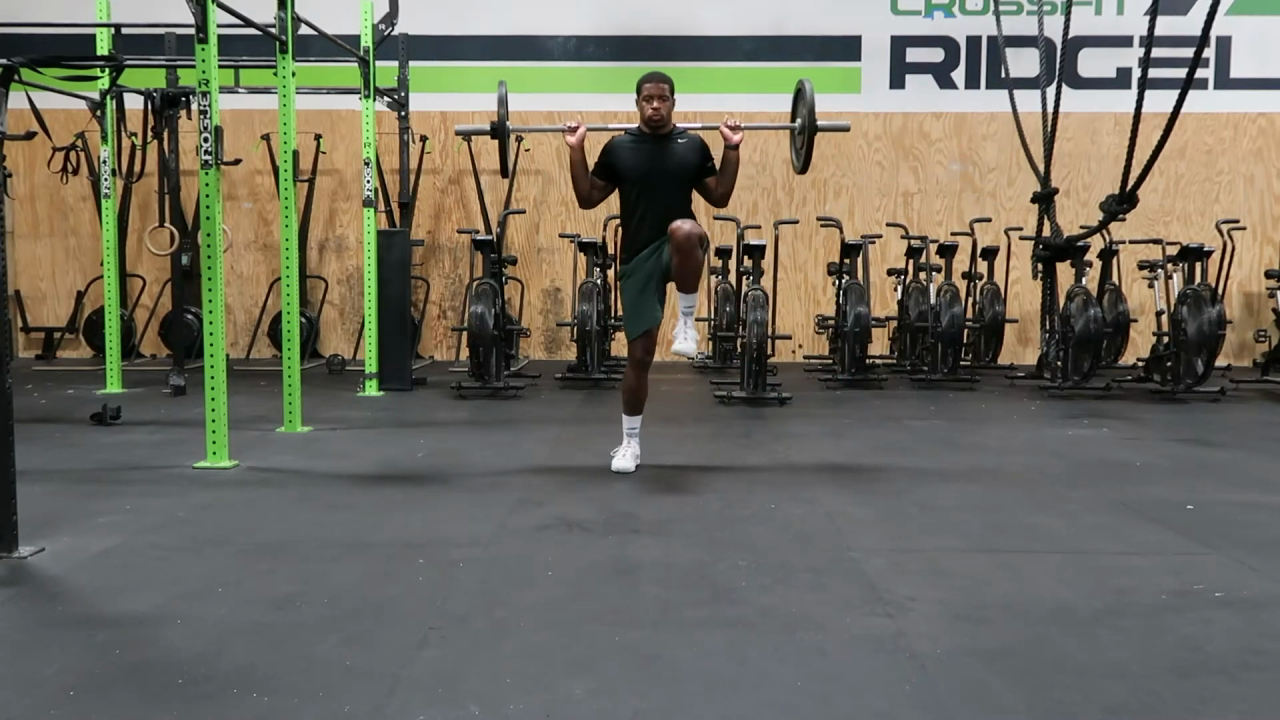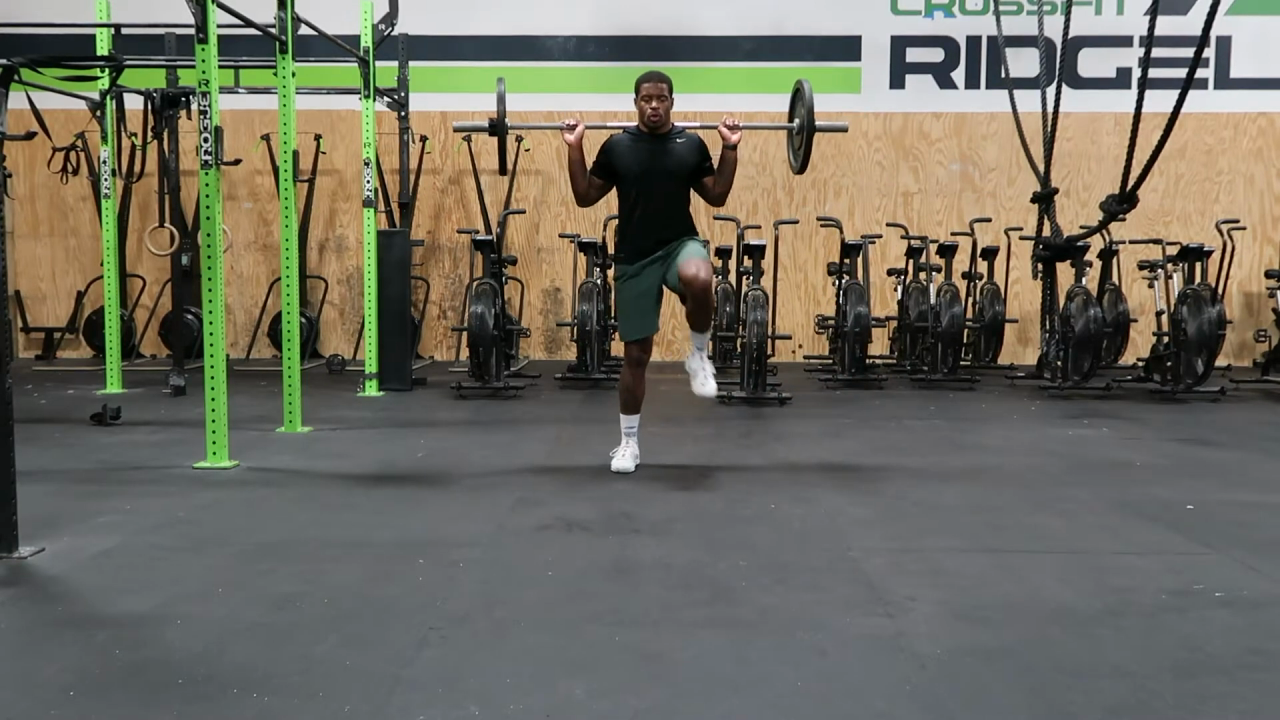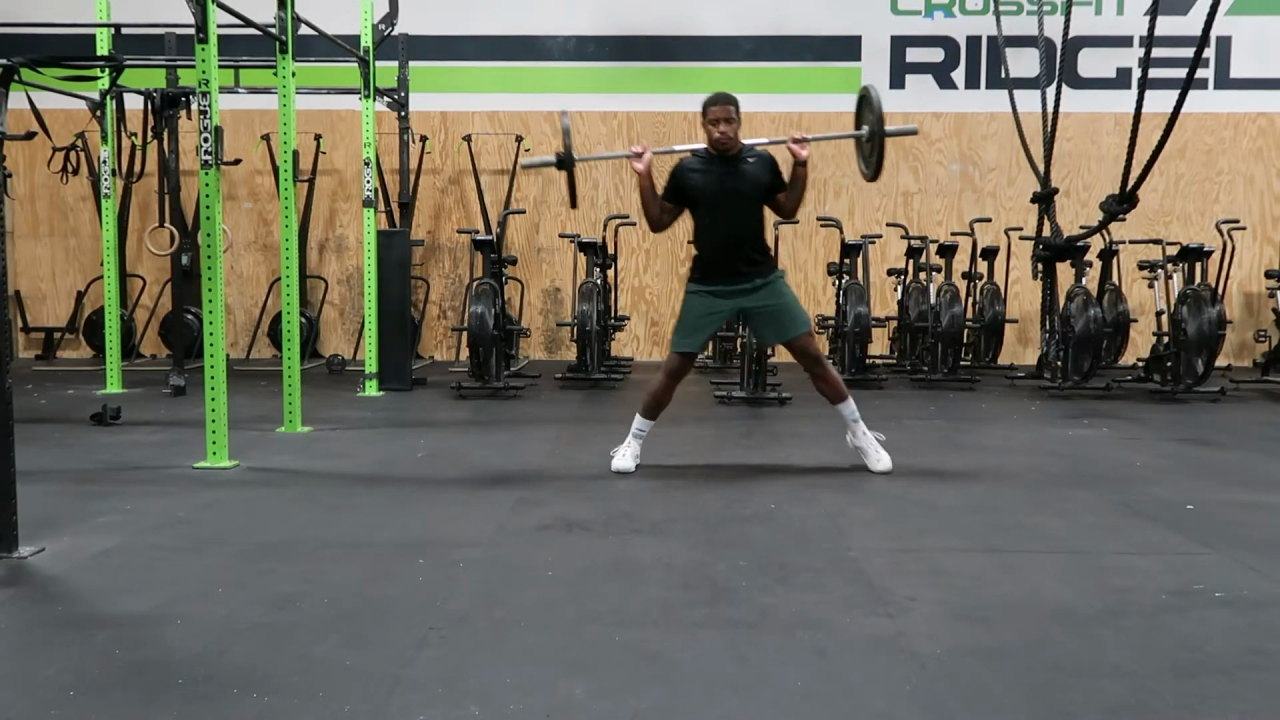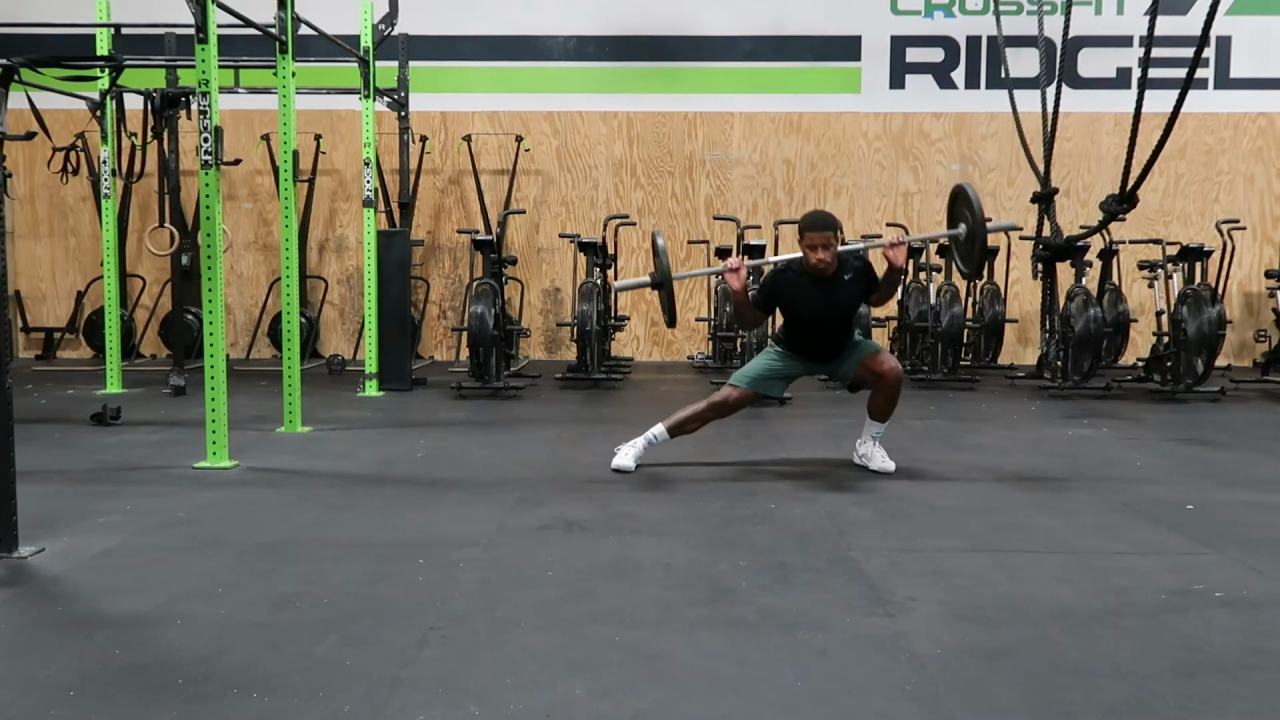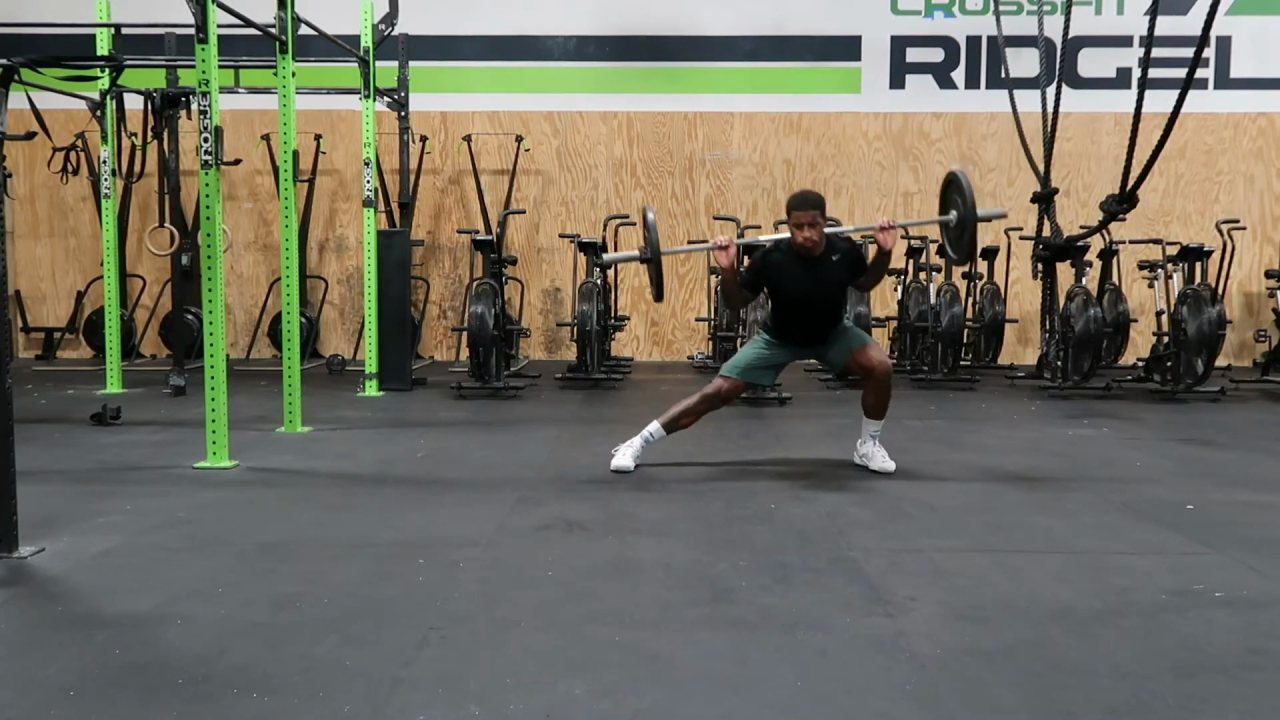
dt=0.5s
person 1, frame 1
left shoulder: (692, 145)
right shoulder: (618, 147)
left elbow: (719, 198)
right elbow: (587, 199)
left wrist: (731, 148)
right wrist: (576, 150)
left hip: (680, 249)
right hip: (637, 258)
left knee: (684, 231)
right knee: (640, 353)
left ankle: (686, 322)
right ankle: (630, 442)
person 1, frame 2
left shoulder: (691, 144)
right shoulder: (617, 146)
left elbow: (717, 196)
right elbow: (585, 197)
left wrist: (730, 148)
right wrist: (574, 147)
left hip: (680, 246)
right hip: (634, 260)
left knee: (699, 280)
right knee: (635, 354)
left ankle: (700, 354)
right ankle: (628, 443)
person 1, frame 3
left shoulder: (761, 161)
right shoulder: (687, 169)
left elbow: (788, 210)
right elbow: (658, 223)
left wrist: (798, 164)
right wrist: (643, 176)
left hip: (763, 280)
right hip: (709, 286)
left knee: (811, 355)
right knee: (676, 366)
left ankle: (859, 434)
right ankle: (632, 443)
person 1, frame 4
left shoulder: (857, 268)
right shoulder: (782, 278)
left elbow: (876, 299)
right elbow: (749, 322)
left wrist: (895, 269)
right wrist: (739, 291)
left hip: (842, 348)
right hip: (789, 353)
left knee: (890, 372)
right knee: (724, 401)
left ankle: (868, 445)
right ankle: (640, 444)
person 1, frame 5
left shoulder: (844, 249)
right shoulder: (770, 258)
left elbow: (866, 284)
right elbow: (735, 302)
left wrist: (885, 252)
right wrist: (727, 269)
left hip: (831, 333)
right hip: (778, 339)
left knee: (879, 367)
right knee: (717, 392)
left ankle: (868, 446)
right ankle: (636, 444)
